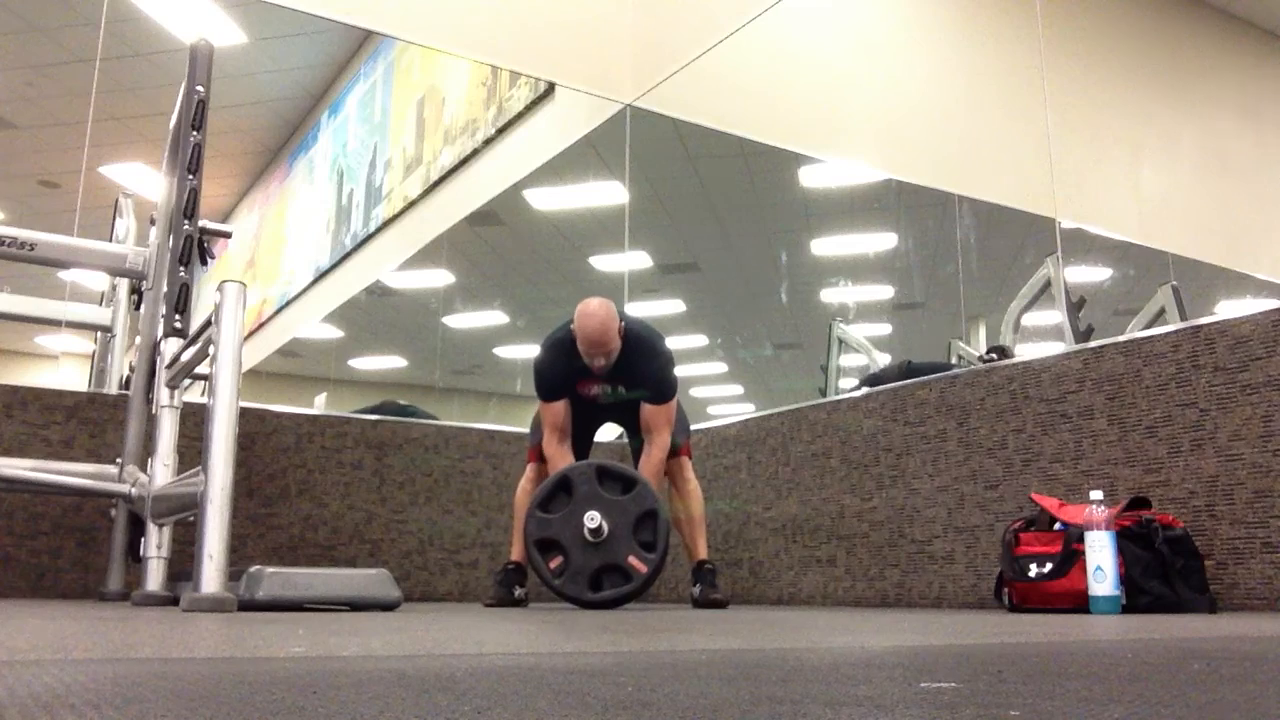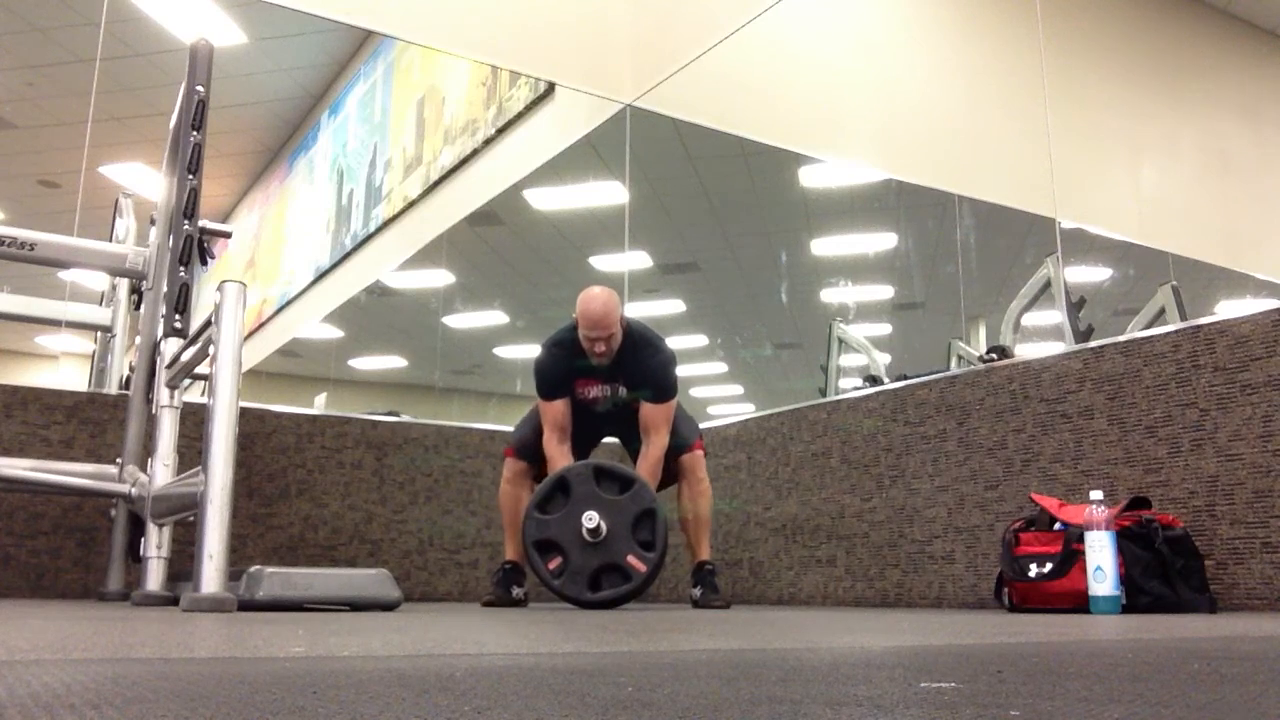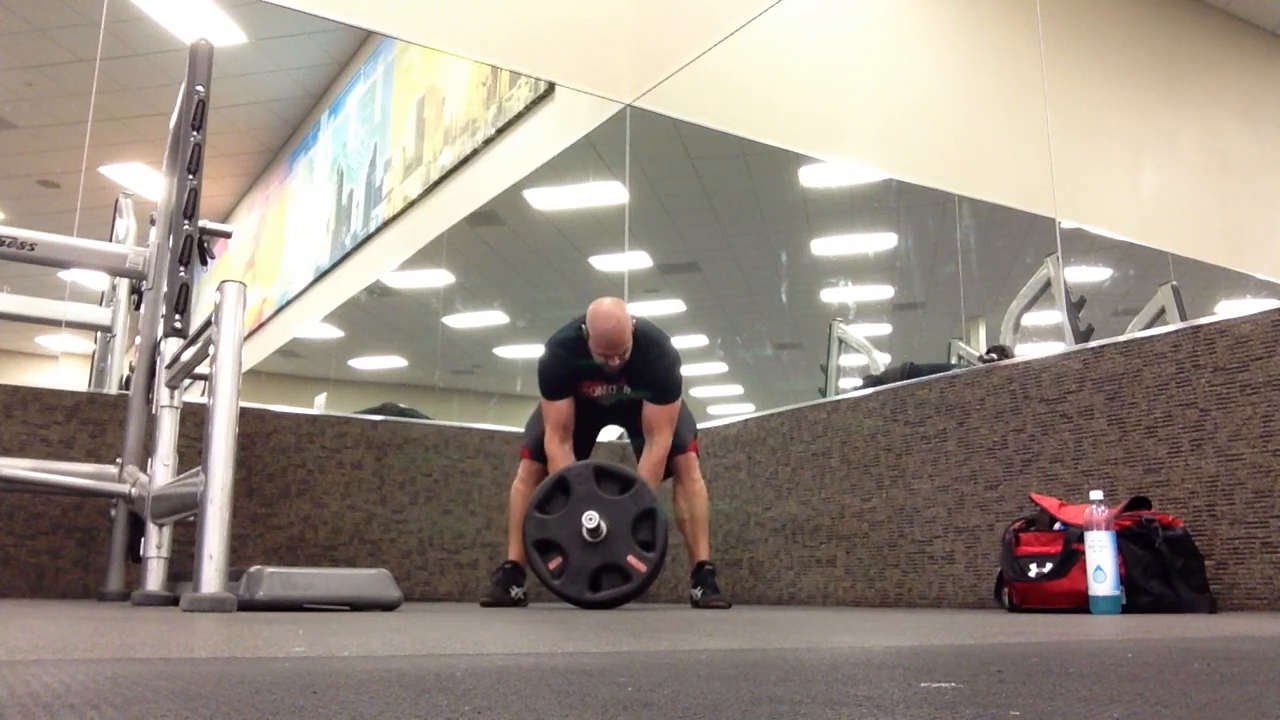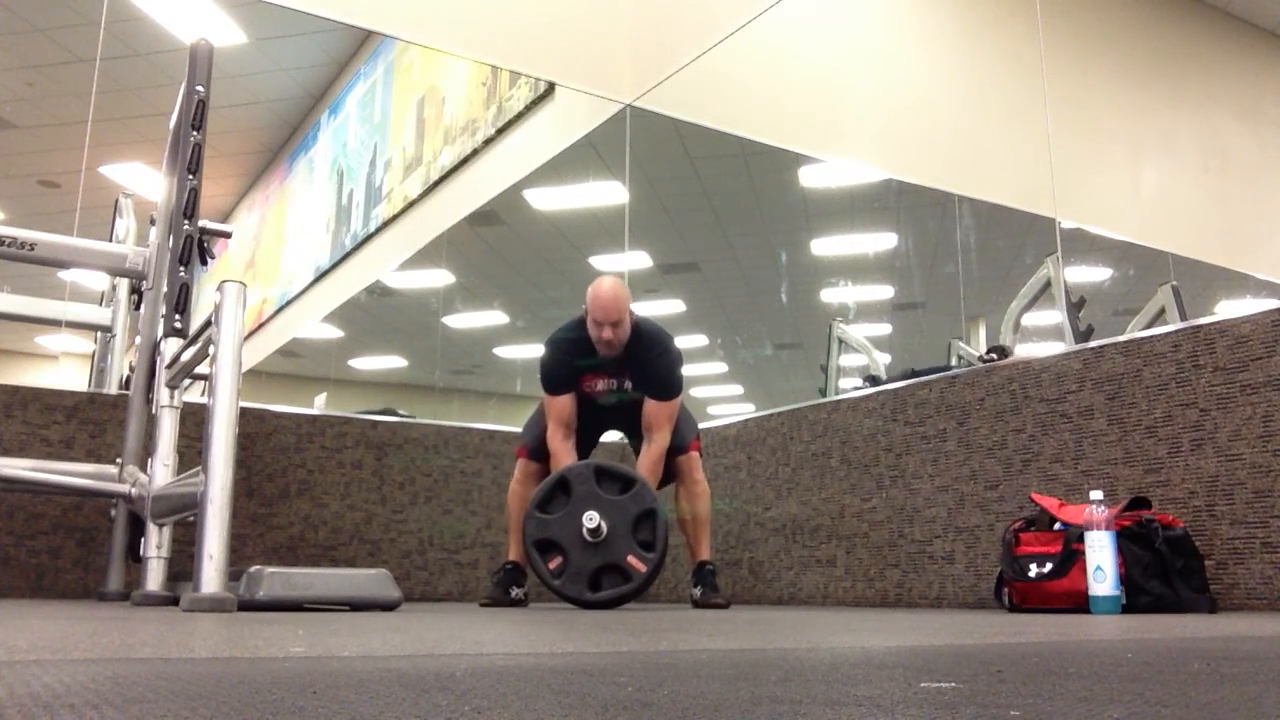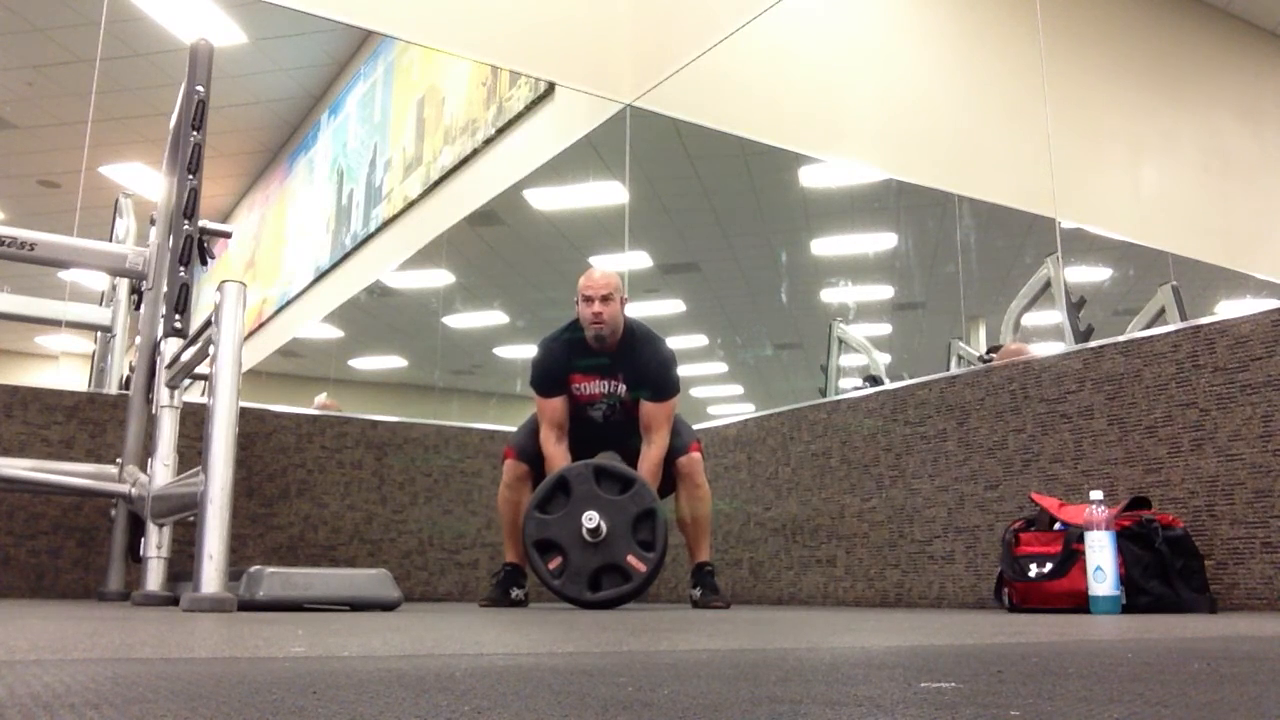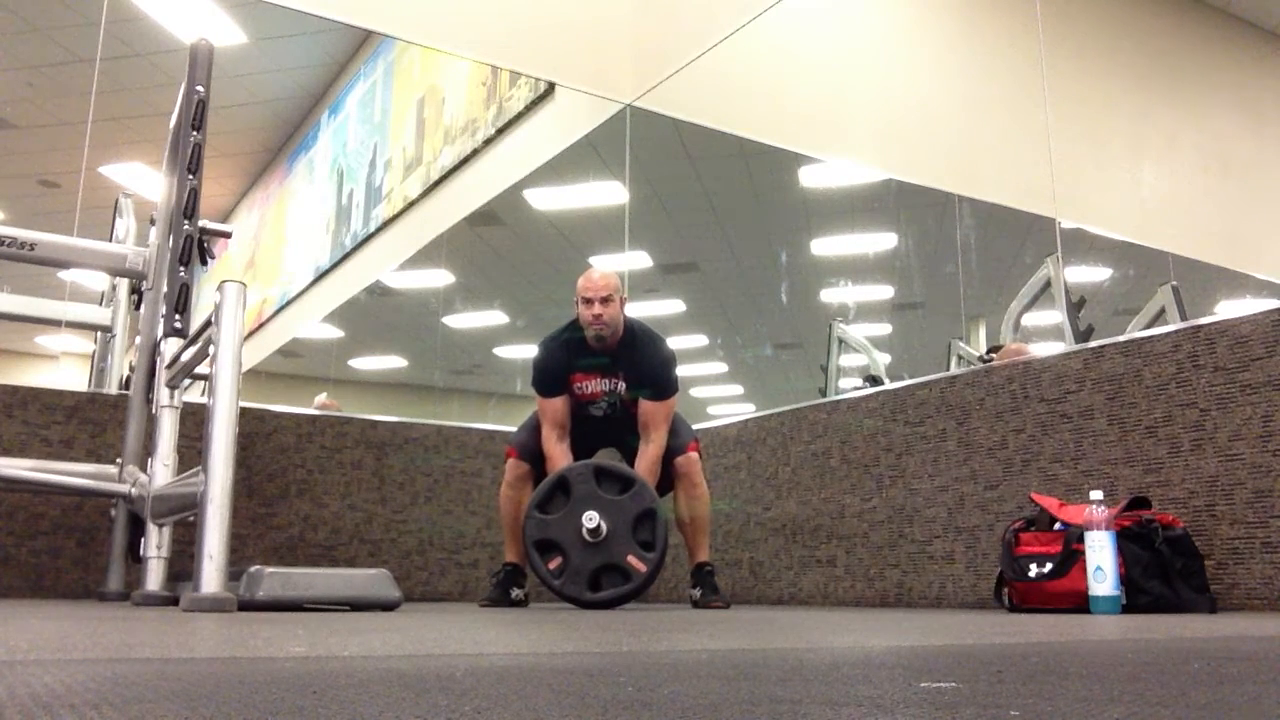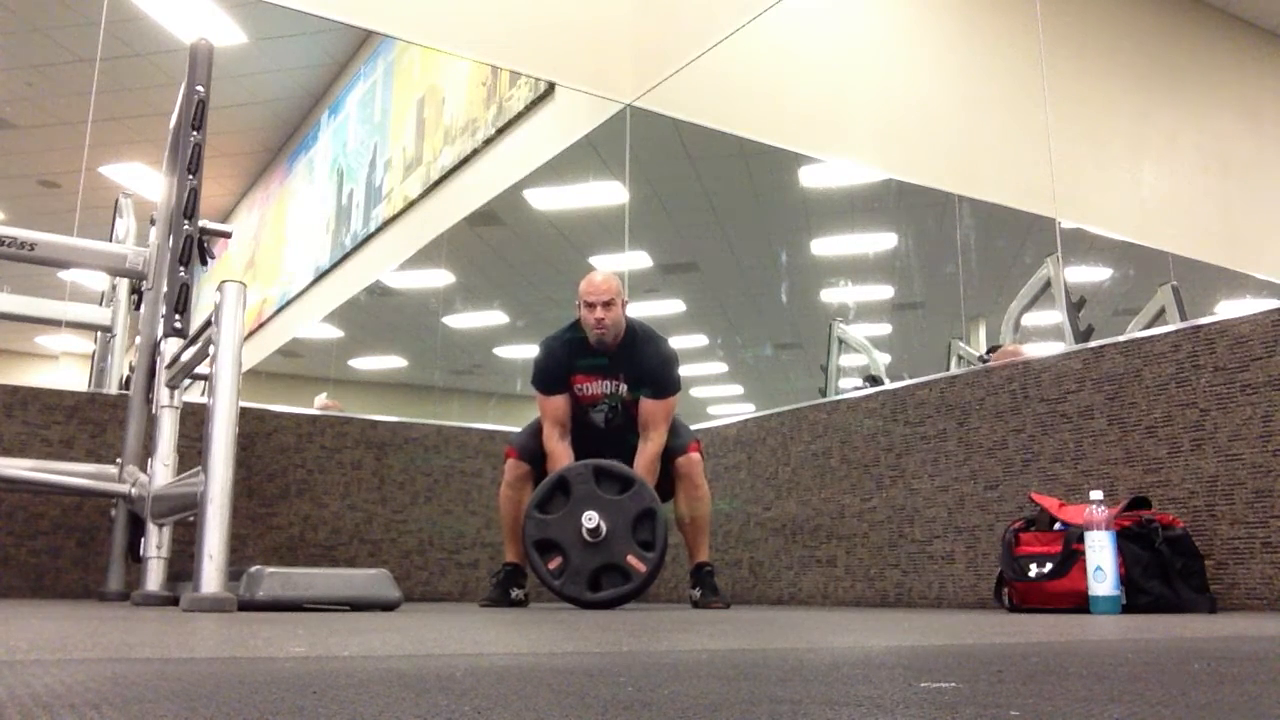
dt=0.7s
person 1, frame 1
left shoulder: (652, 353)
right shoulder: (552, 355)
left elbow: (657, 441)
right elbow: (556, 440)
left hip: (640, 398)
right hip: (576, 399)
left knee: (679, 464)
right knee: (537, 468)
left ankle: (703, 575)
right ankle: (513, 574)
person 1, frame 2
left shoulder: (654, 353)
right shoulder: (554, 355)
left elbow: (654, 440)
right elbow: (557, 439)
left hip: (639, 410)
right hip: (576, 412)
left knee: (692, 461)
right knee: (516, 463)
left ankle: (704, 577)
right ankle: (511, 575)
person 1, frame 3
left shoulder: (659, 352)
right shoulder: (559, 353)
left elbow: (658, 440)
right elbow: (558, 438)
left hip: (644, 400)
right hip: (578, 401)
left knee: (686, 461)
right knee: (531, 465)
left ankle: (703, 578)
right ankle: (511, 575)
person 1, frame 4
left shoulder: (659, 348)
right shoulder: (561, 347)
left elbow: (656, 438)
right elbow: (561, 434)
left hip: (643, 404)
right hip: (580, 405)
left knee: (688, 461)
right knee: (528, 465)
left ankle: (704, 576)
right ankle: (512, 575)
person 1, frame 5
left shoulder: (654, 353)
right shoulder: (553, 351)
left elbow: (654, 439)
right elbow: (553, 435)
left hip: (636, 422)
right hip: (575, 422)
left knee: (690, 463)
right knee: (515, 466)
left ankle: (703, 577)
right ankle: (512, 577)
person 1, frame 6
left shoulder: (653, 351)
right shoulder: (554, 351)
left elbow: (652, 438)
right elbow: (556, 435)
left hip: (638, 418)
right hip: (575, 417)
left knee: (687, 462)
right knee: (517, 465)
left ankle: (703, 576)
right ankle: (512, 576)
person 1, frame 7
left shoulder: (656, 352)
right shoulder: (555, 351)
left elbow: (653, 436)
right elbow: (557, 433)
left hip: (635, 427)
right hip: (580, 428)
left knee: (690, 462)
right knee: (517, 464)
left ankle: (702, 577)
right ankle: (512, 576)
